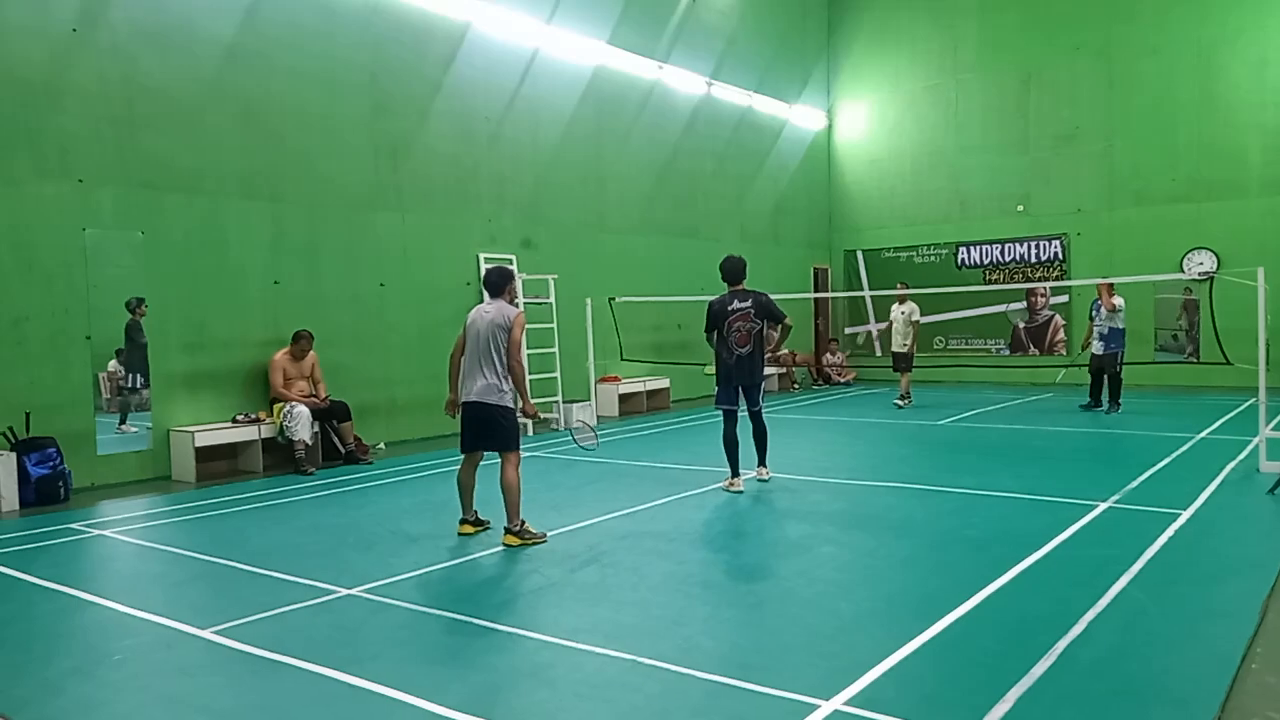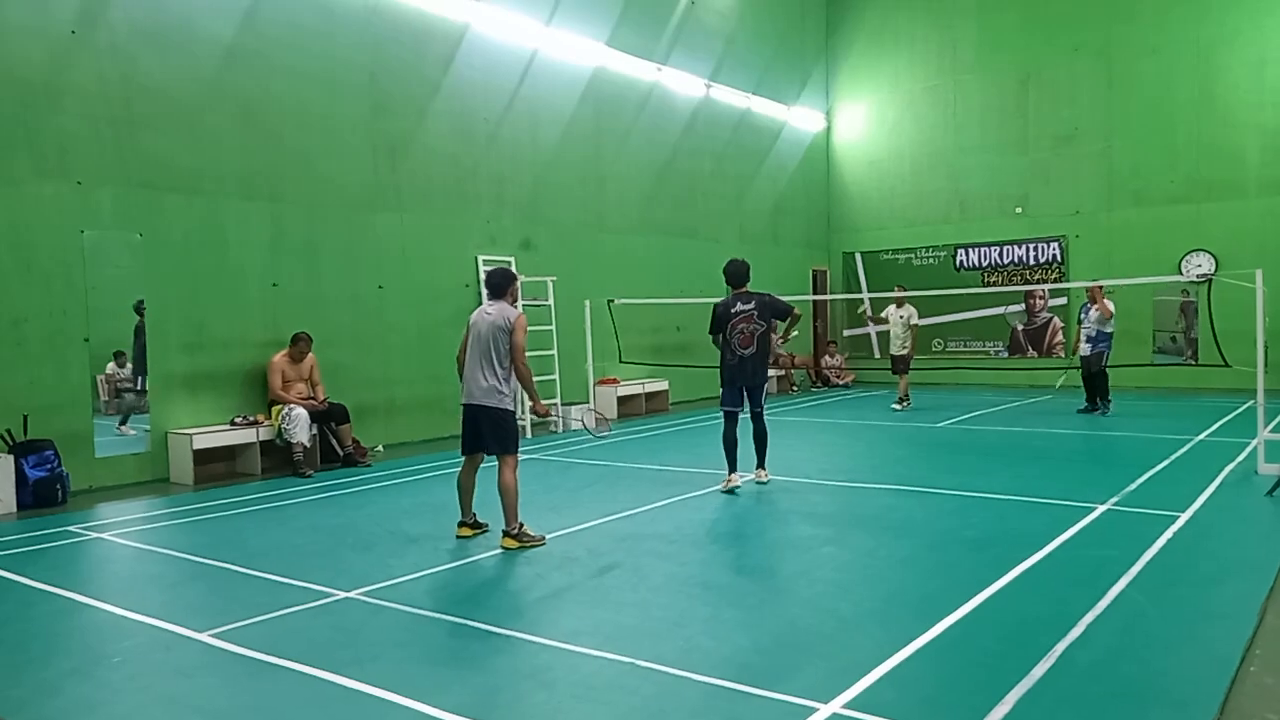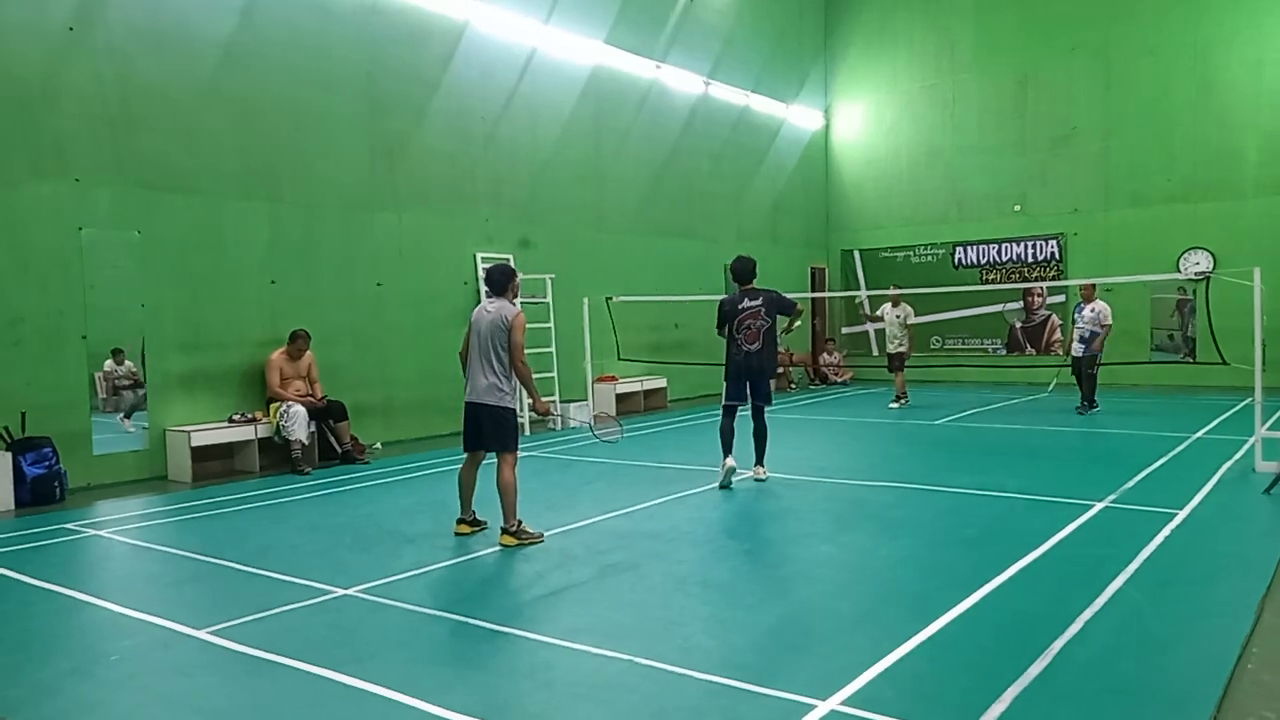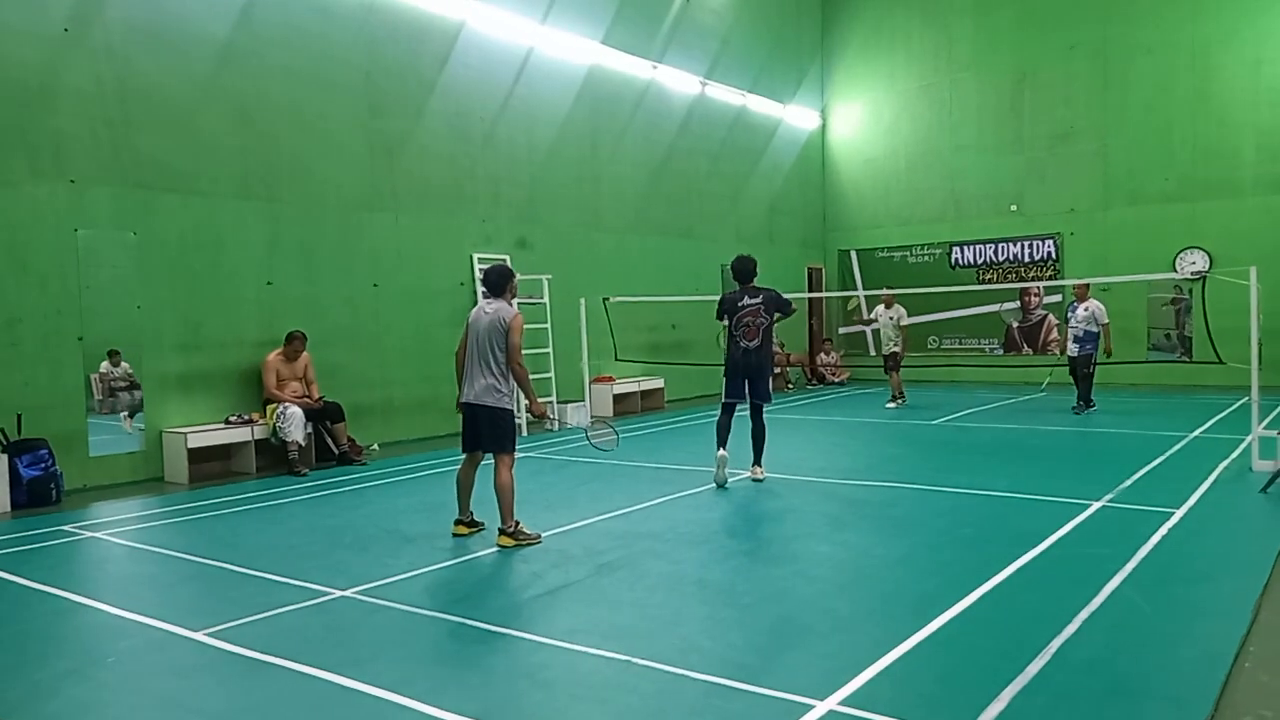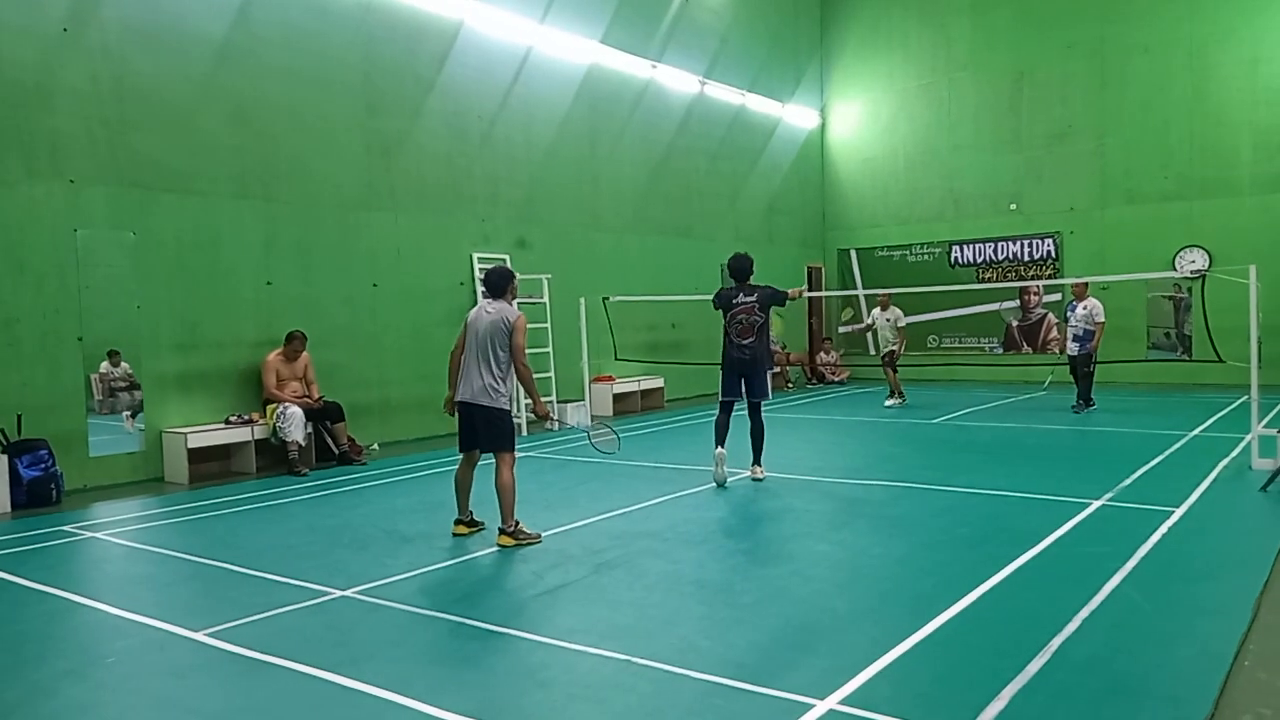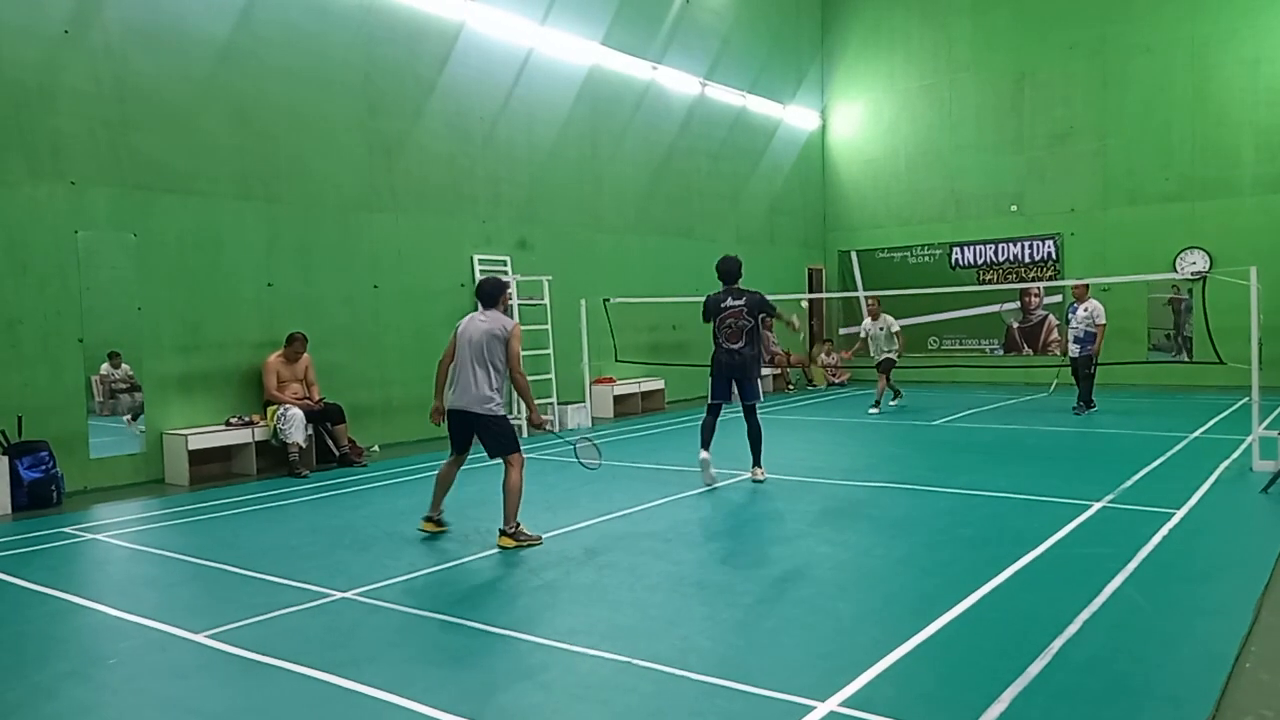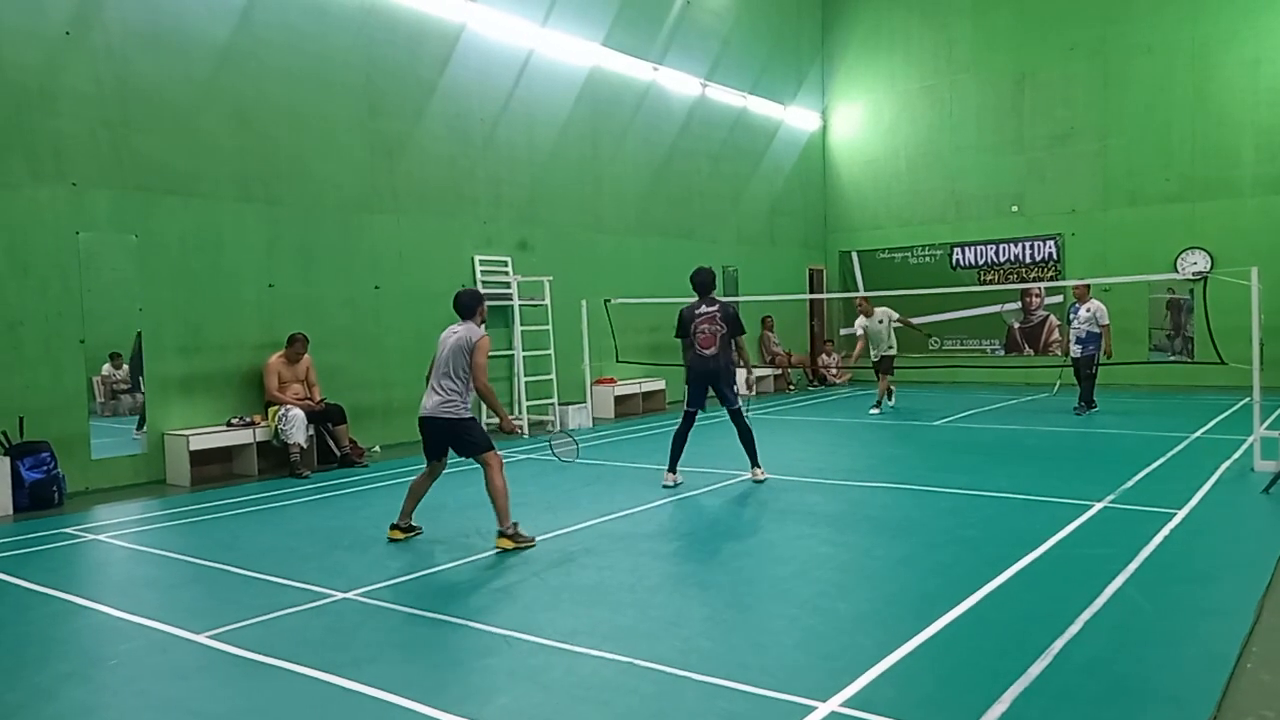
dt=0.3s
person 1, frame 1
left shoulder: (474, 313)
right shoulder: (514, 315)
left elbow: (456, 355)
right elbow: (514, 361)
left wrist: (453, 393)
right wrist: (525, 400)
left hip: (470, 397)
right hip: (497, 399)
left knee: (471, 458)
right knee: (510, 460)
left ankle: (468, 519)
right ankle: (514, 528)
person 1, frame 2
left shoulder: (476, 314)
right shoulder: (515, 317)
left elbow: (461, 357)
right elbow: (519, 364)
right wrist: (535, 400)
left hip: (471, 399)
right hip: (498, 401)
left knee: (471, 460)
right knee: (507, 463)
left ankle: (467, 521)
right ankle: (512, 531)
person 1, frame 3
left shoulder: (478, 311)
right shoulder: (514, 315)
left elbow: (464, 354)
right elbow: (518, 362)
right wrist: (536, 399)
left hip: (474, 397)
right hip: (499, 400)
left knee: (472, 458)
right knee: (507, 460)
left ankle: (466, 519)
right ankle: (511, 528)
person 1, frame 4
left shoulder: (476, 312)
right shoulder: (512, 316)
left elbow: (460, 354)
right elbow: (516, 364)
left wrist: (461, 391)
right wrist: (533, 401)
left hip: (471, 398)
right hip: (496, 401)
left knee: (471, 459)
right knee: (504, 462)
left ankle: (464, 520)
right ankle: (508, 530)
person 1, frame 5
left shoulder: (475, 312)
right shoulder: (514, 317)
left elbow: (456, 353)
right elbow: (520, 364)
left wrist: (452, 391)
right wrist: (537, 401)
left hip: (466, 398)
right hip: (493, 400)
left knee: (469, 457)
right knee: (505, 461)
left ankle: (463, 519)
right ankle: (509, 529)
person 1, frame 6
left shoulder: (465, 322)
right shoulder: (509, 326)
left elbow: (444, 362)
right elbow: (516, 374)
left wrist: (438, 400)
right wrist: (533, 410)
left hip: (457, 405)
right hip: (488, 408)
left knee: (455, 460)
right knee: (514, 463)
left ankle: (432, 516)
right ankle: (509, 531)
person 1, frame 7
left shoulder: (447, 332)
right shoulder: (479, 337)
right elbow: (480, 384)
right wrist: (504, 417)
left hip: (428, 414)
right hip: (454, 415)
left knee: (433, 468)
right knee: (493, 463)
left ankle: (401, 524)
right ankle: (507, 531)
person 2, frame 1
left shoulder: (716, 305)
right shoulder: (761, 300)
left elbow: (709, 338)
right elbow: (787, 324)
right wrist: (776, 346)
left hip: (727, 371)
right hip: (754, 369)
left knee: (730, 422)
right knee: (757, 417)
left ankle: (735, 478)
right ankle: (762, 467)
person 2, frame 2
left shoulder: (721, 307)
right shoulder: (765, 301)
left elbow: (715, 339)
right elbow: (796, 313)
right wrist: (786, 334)
left hip: (731, 372)
right hip: (758, 371)
left knee: (730, 422)
right knee: (757, 418)
left ankle: (732, 473)
right ankle: (761, 469)
person 2, frame 3
left shoulder: (727, 303)
right shoulder: (770, 298)
left elbow: (721, 332)
right elbow: (798, 309)
right wrist: (789, 326)
left hip: (736, 367)
right hip: (763, 366)
left knee: (728, 415)
right knee: (758, 415)
left ankle: (728, 458)
right ankle: (759, 467)
person 2, frame 4
left shoulder: (728, 299)
right shoulder: (769, 296)
left elbow: (719, 318)
right elbow: (791, 309)
left hip: (735, 364)
right hip: (761, 364)
left knee: (727, 411)
right knee: (757, 414)
left ankle: (721, 450)
right ankle: (757, 466)
person 2, frame 5
left shoulder: (724, 295)
right shoulder: (765, 294)
right elbow: (790, 295)
right wrist: (799, 291)
left hip: (731, 361)
right hip: (756, 362)
left knee: (725, 410)
right knee: (755, 413)
left ankle: (719, 447)
right ankle: (757, 466)
person 2, frame 6
left shoulder: (712, 301)
right shoulder: (754, 298)
right elbow: (777, 316)
right wrist: (793, 322)
left hip: (722, 365)
right hip: (748, 365)
left knee: (712, 413)
right knee: (751, 416)
left ankle: (705, 451)
right ankle: (757, 468)
person 2, frame 7
left shoulder: (686, 313)
right shoulder: (728, 309)
right elbow: (740, 344)
right wrist: (749, 372)
left hip: (697, 371)
right hip: (722, 370)
left knee: (687, 421)
right knee: (738, 419)
left ankle: (671, 473)
right ankle: (756, 468)
